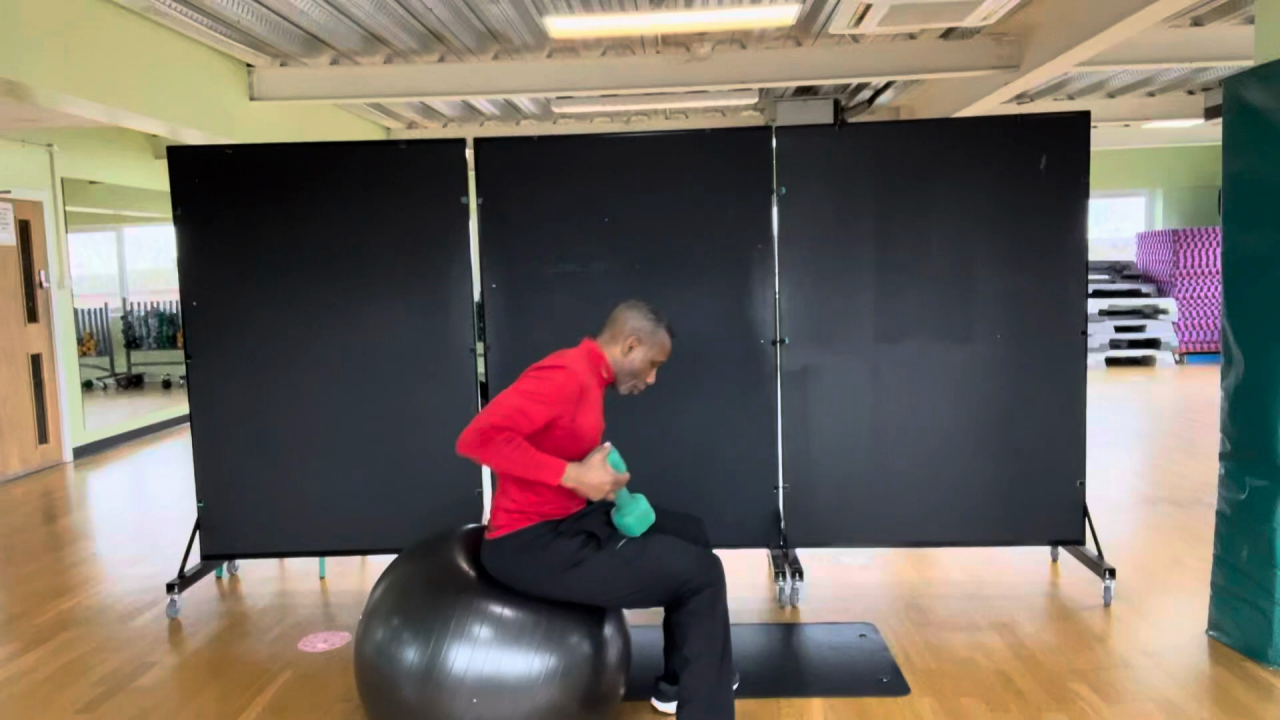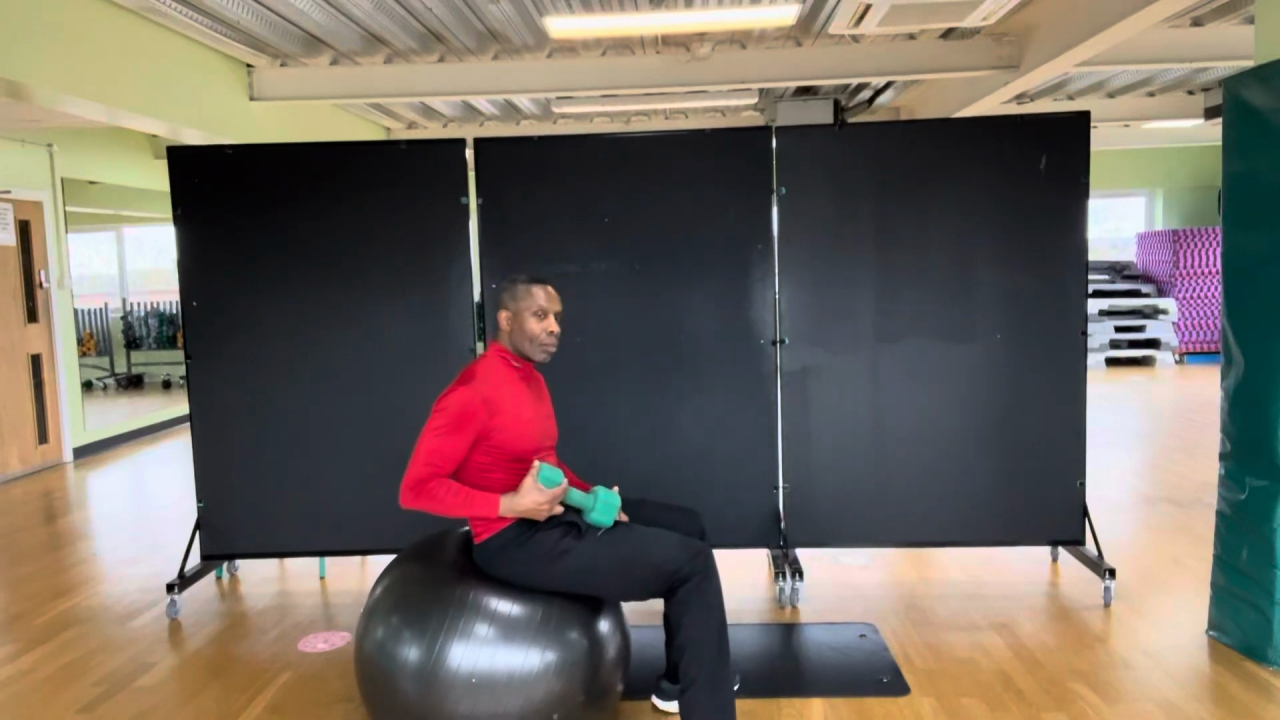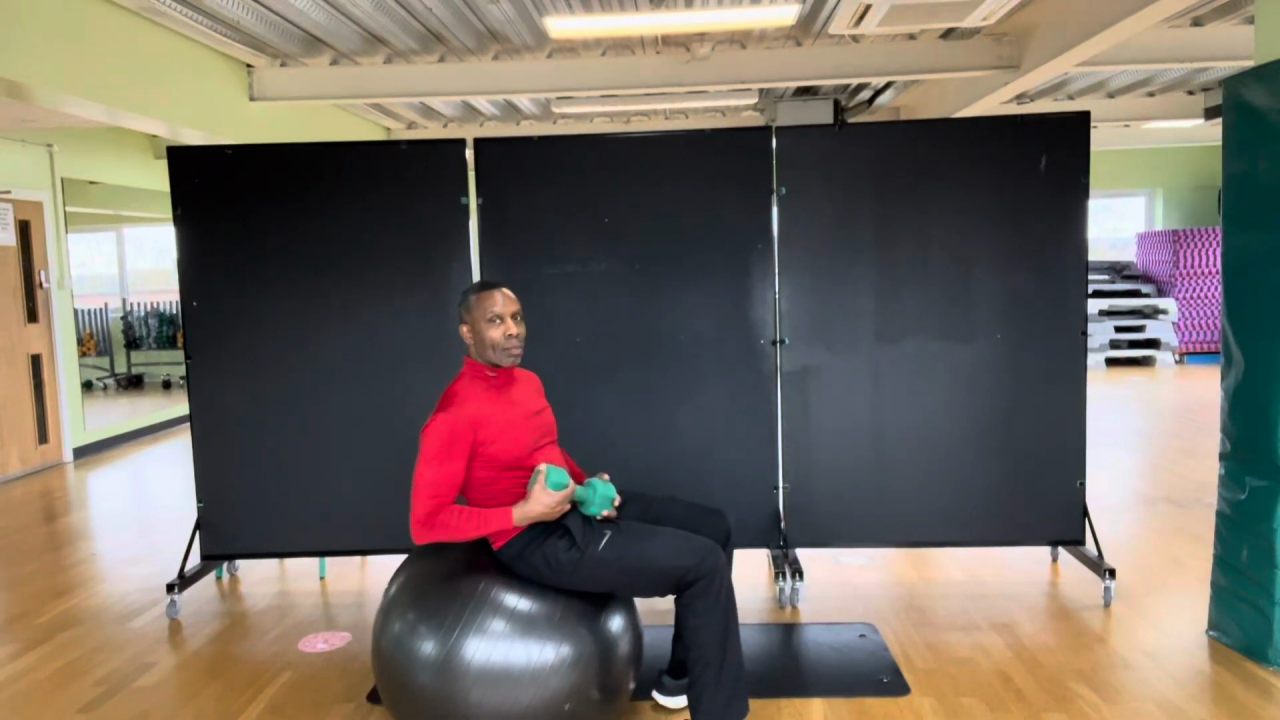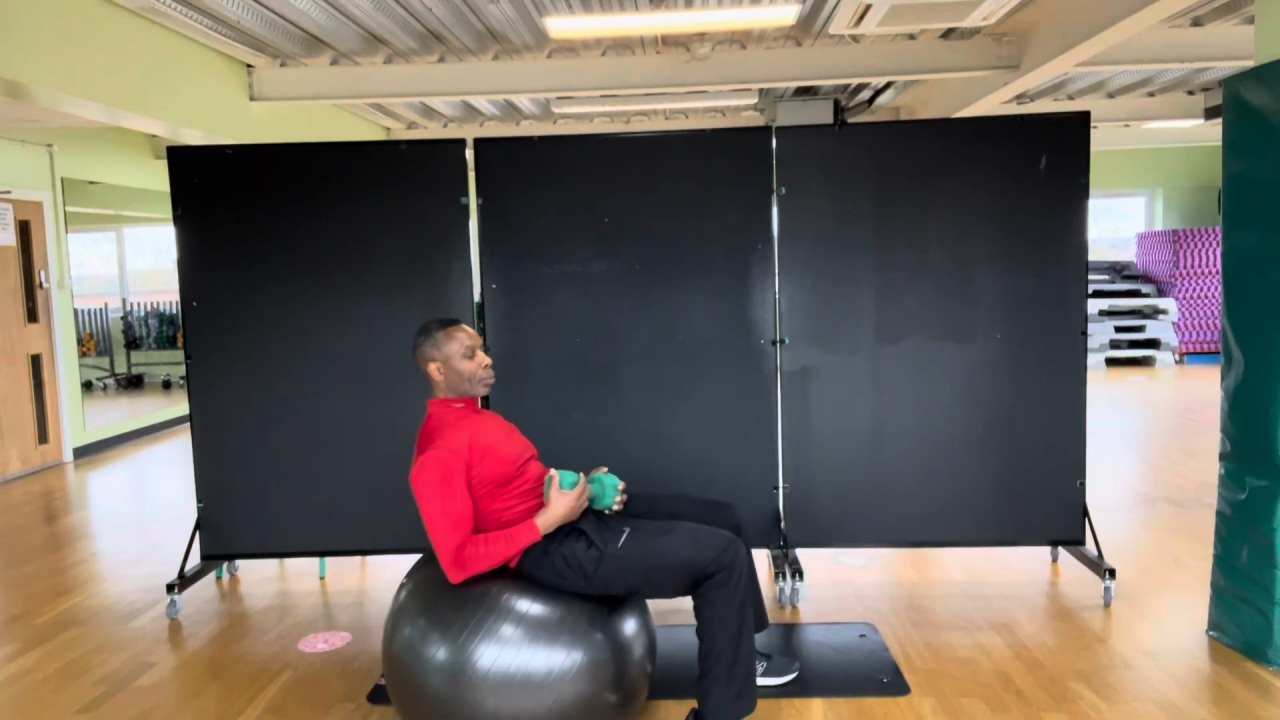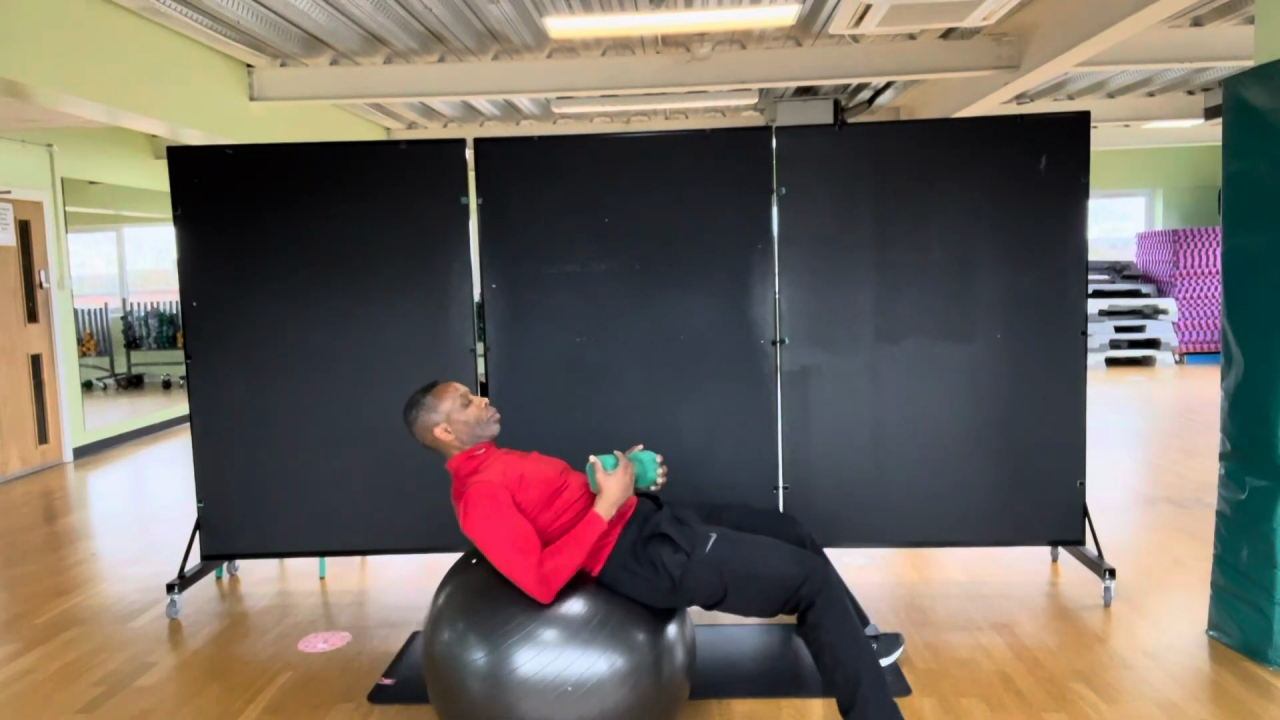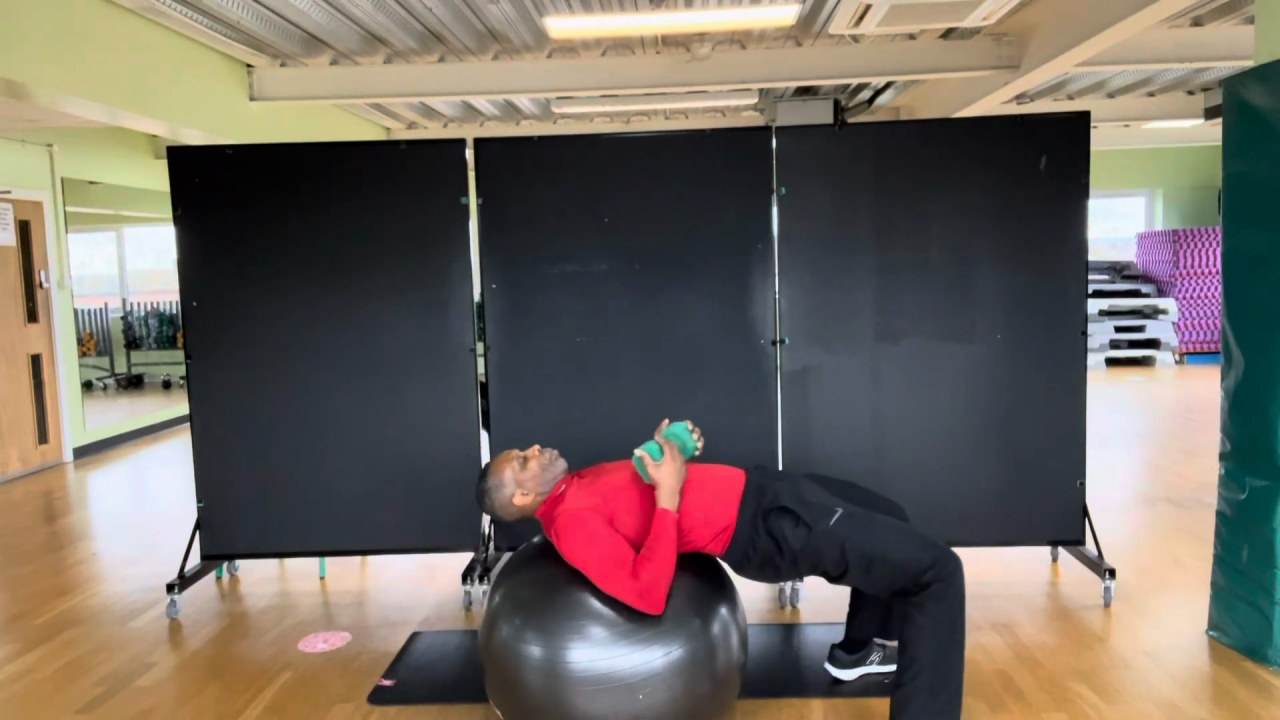
dt=0.7s
person 1, frame 1
left shoulder: (586, 379)
right shoulder: (567, 378)
right elbow: (477, 439)
left wrist: (596, 493)
right wrist: (572, 477)
left hip: (563, 522)
right hip: (531, 547)
left knee: (689, 535)
right knee: (701, 574)
left ankle: (678, 680)
person 1, frame 2
left shoulder: (532, 380)
right shoulder: (473, 392)
right elbow: (416, 488)
right wrist: (511, 504)
left hip: (557, 515)
right hip: (518, 541)
left knee: (687, 526)
right knee: (692, 563)
left ankle: (680, 680)
person 1, frame 3
left shoulder: (527, 382)
right shoulder: (455, 415)
right elbow: (426, 522)
left wrist: (588, 486)
right wrist: (525, 512)
left hip: (579, 510)
right hip: (539, 540)
left knee: (713, 527)
right knee: (703, 564)
left ankle: (681, 674)
person 1, frame 4
left shoulder: (480, 419)
right shoulder: (438, 455)
right elbow: (458, 561)
left wrist: (588, 486)
right wrist: (551, 518)
left hip: (583, 517)
right hip: (559, 548)
left knee: (721, 519)
right knee: (722, 552)
left ankle: (741, 653)
person 1, frame 5
left shoulder: (492, 464)
right shoulder: (479, 495)
right elbow: (542, 580)
left wrist: (629, 479)
right wrist: (607, 504)
left hip: (648, 516)
right hip: (646, 554)
left knee: (787, 533)
right knee: (810, 580)
left ankle: (850, 642)
person 1, frame 6
left shoulder: (573, 487)
right shoulder: (571, 522)
right elbow: (648, 594)
left wrist: (668, 451)
right wrist: (667, 493)
left hip: (761, 491)
right hip: (767, 529)
left knee: (889, 521)
right knee: (938, 569)
left ankle: (856, 648)
